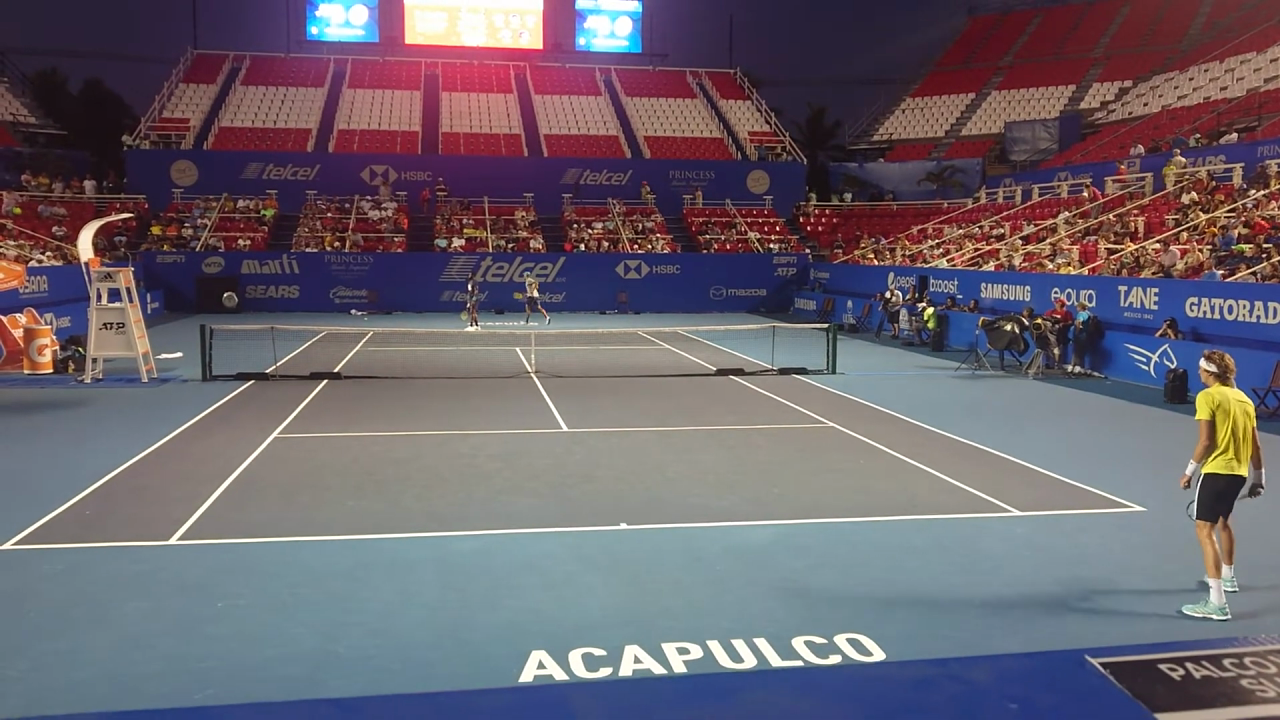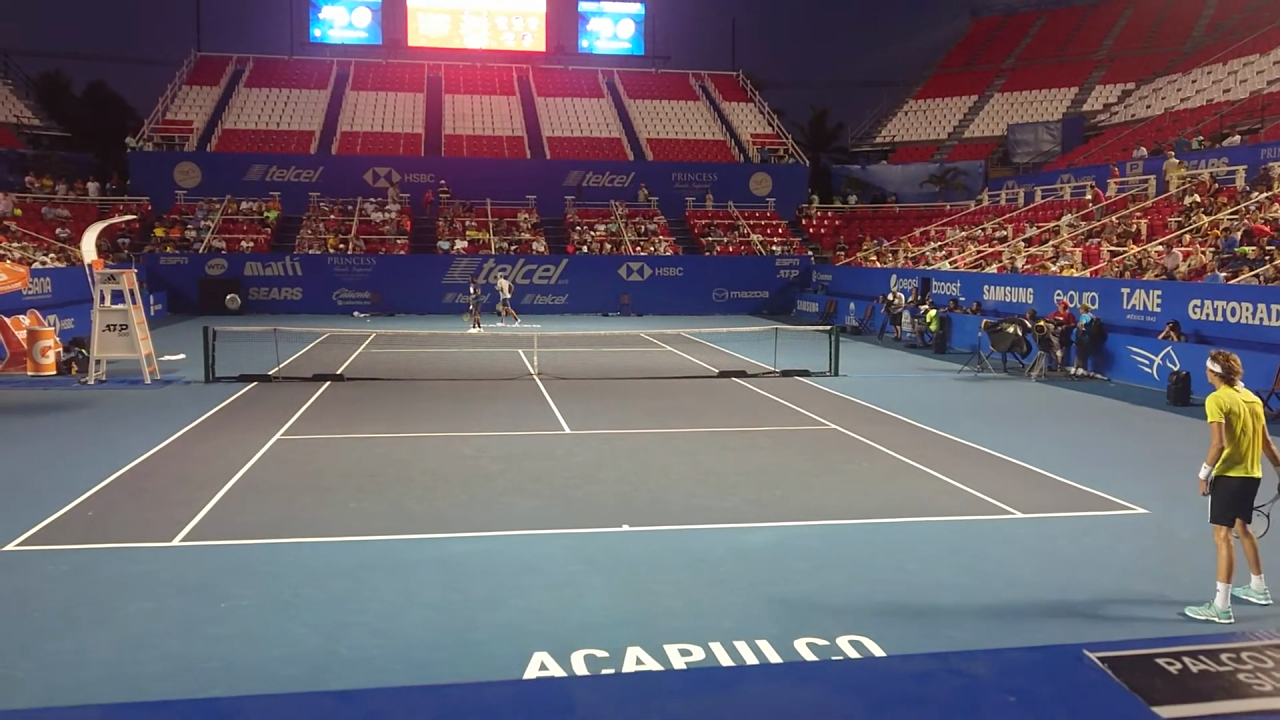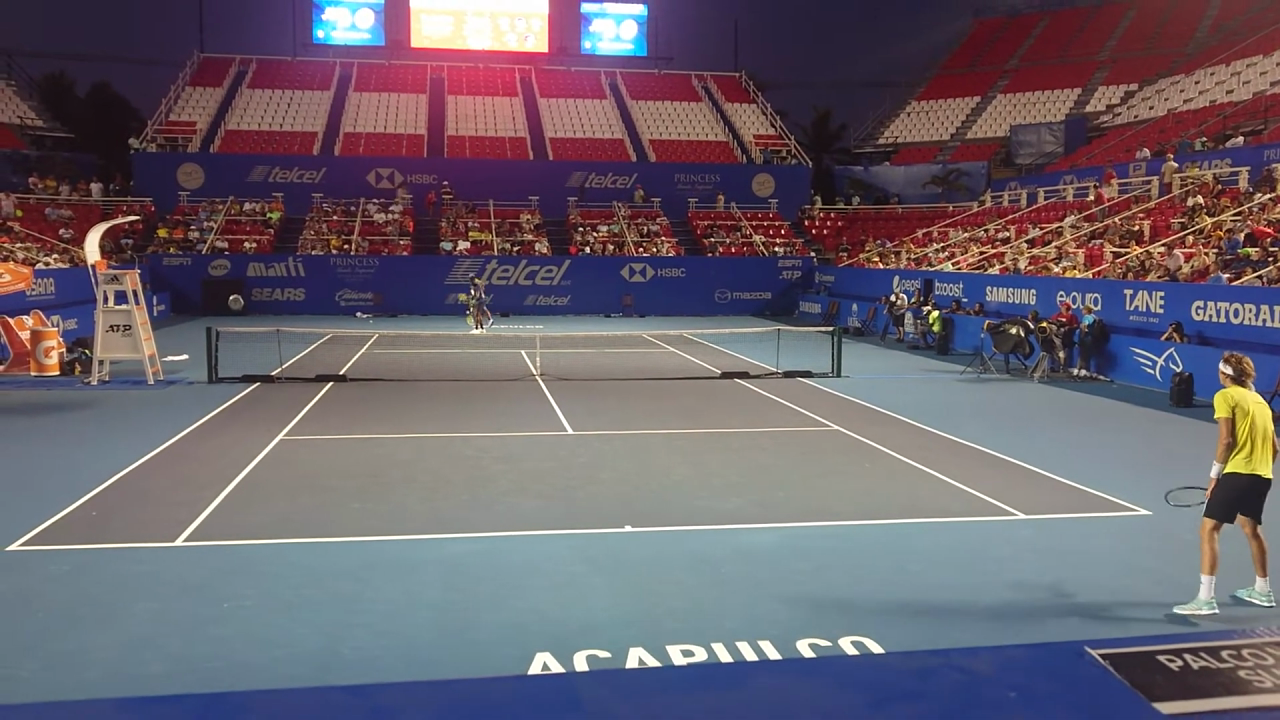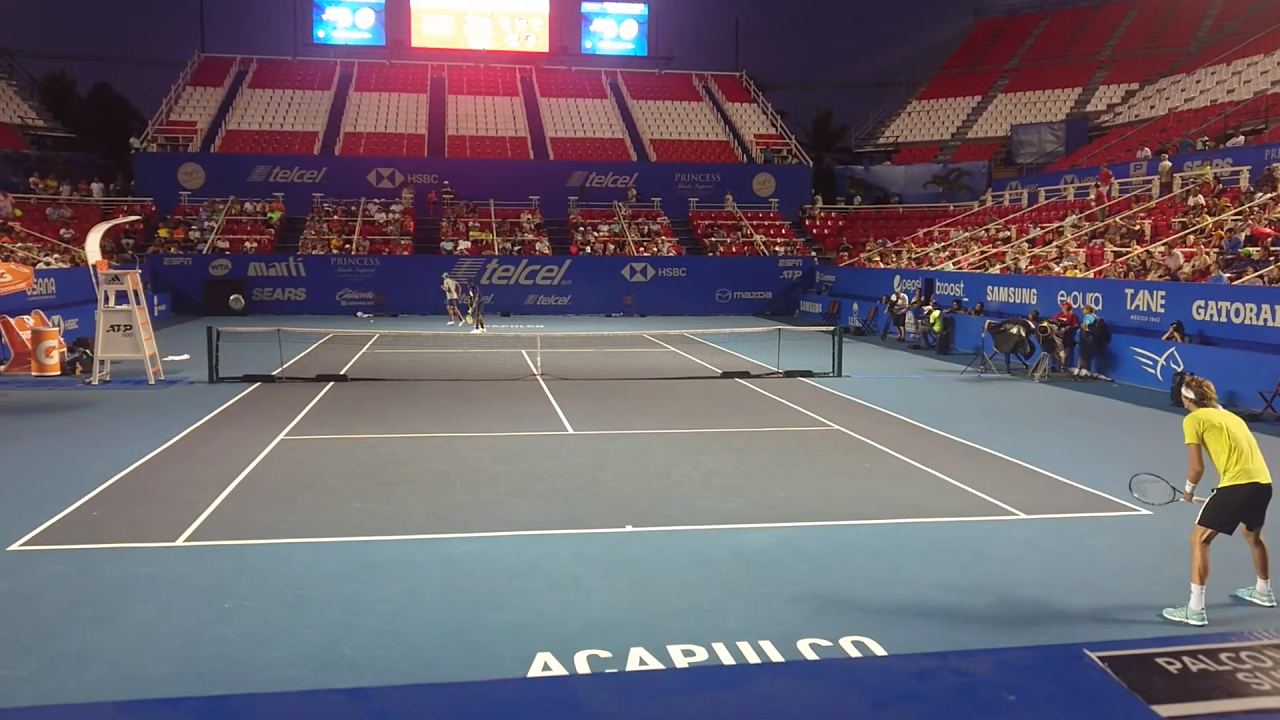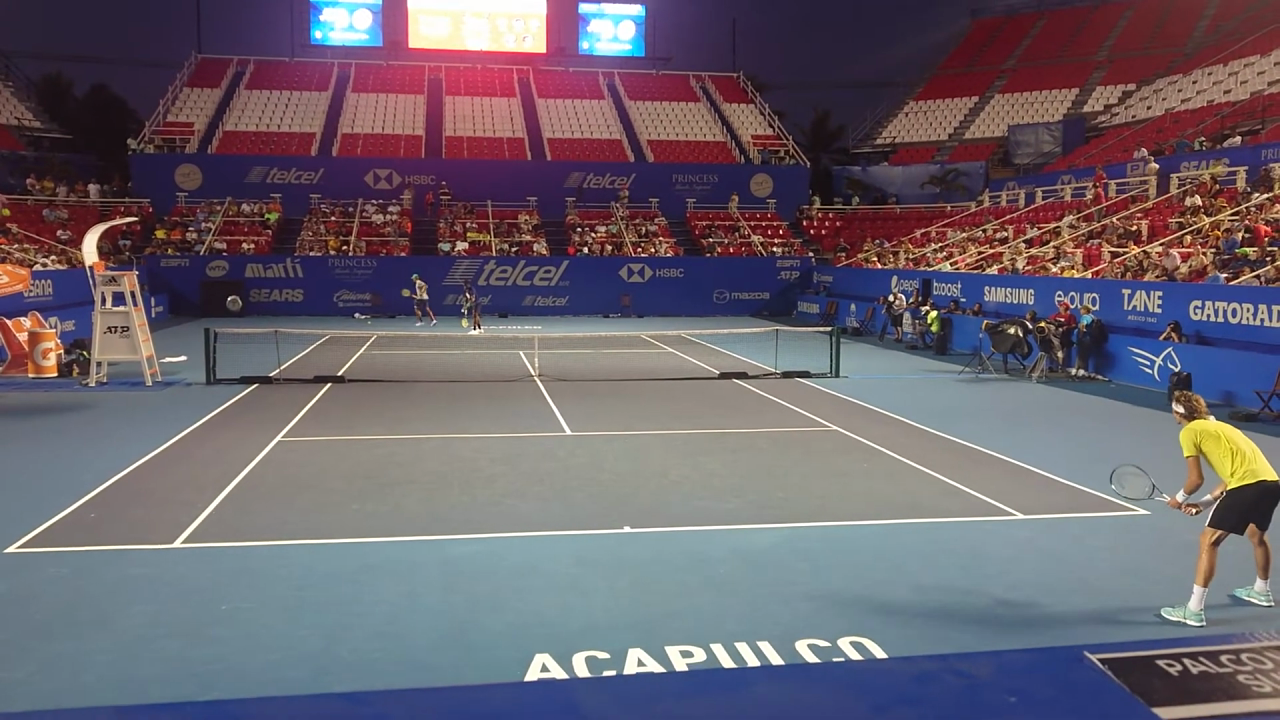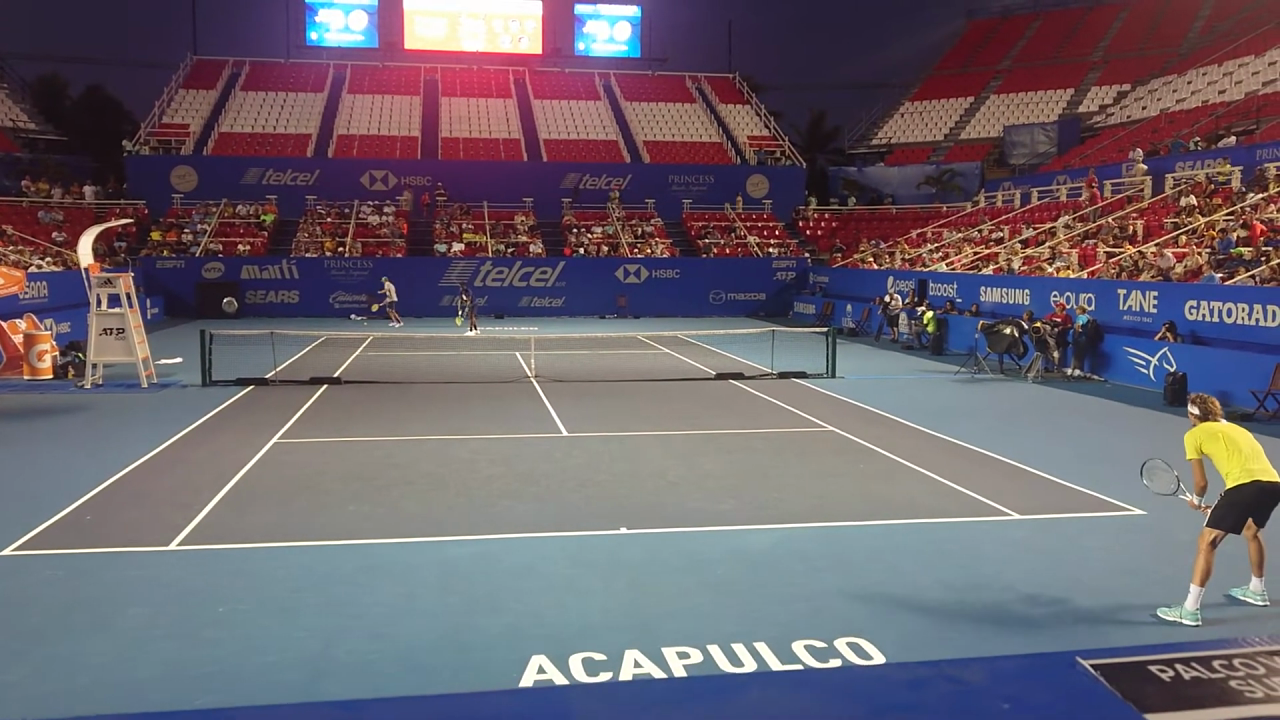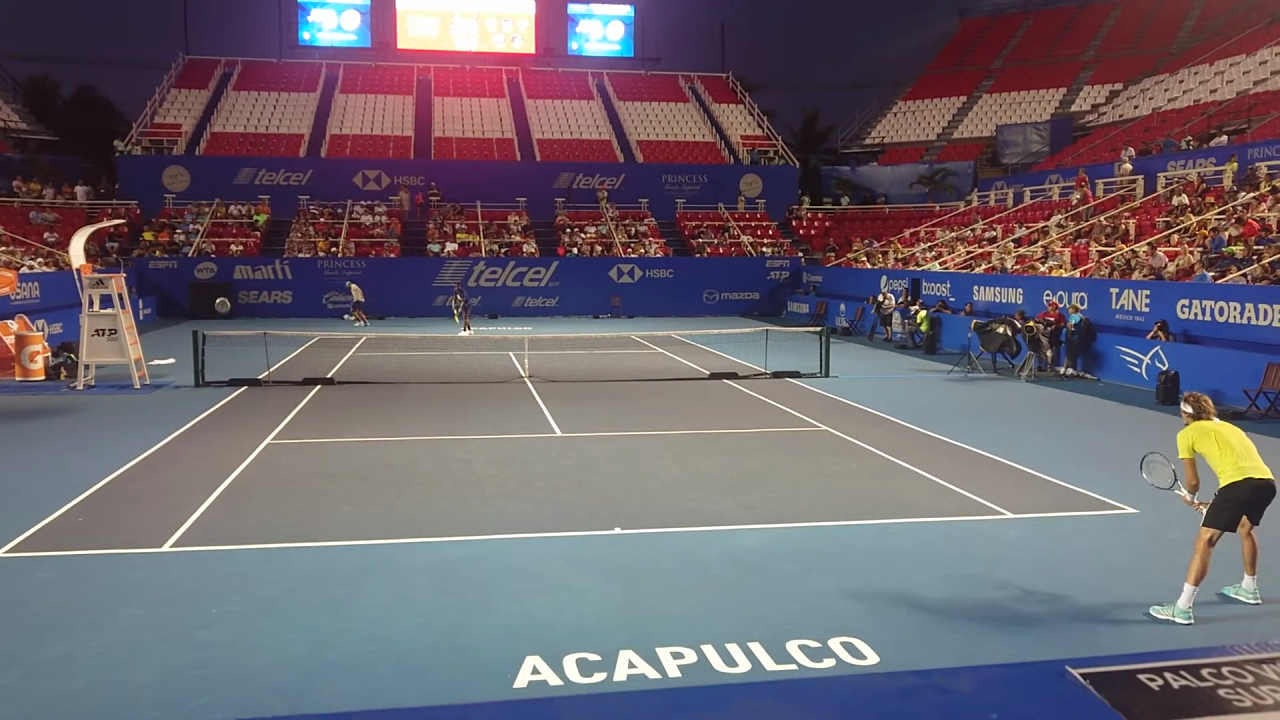
dt=0.4s
person 1, frame 1
left shoulder: (1208, 396)
right shoulder: (1244, 399)
left elbow: (1205, 442)
right elbow: (1255, 445)
left wrist: (1189, 471)
right wrist: (1258, 478)
left hip: (1216, 471)
right hip: (1239, 473)
left knee: (1205, 532)
right knee: (1223, 523)
left ankle: (1217, 603)
right ankle: (1227, 577)
person 1, frame 2
left shoulder: (1217, 399)
right shoulder: (1252, 398)
left elbow: (1218, 444)
left wrist: (1204, 474)
left hip: (1229, 475)
right hip: (1253, 475)
left knee: (1223, 536)
right knee: (1242, 528)
left ankle: (1221, 606)
person 1, frame 3
left shoulder: (1225, 396)
left elbow: (1226, 440)
left wrist: (1214, 475)
left hip: (1238, 473)
left knee: (1209, 530)
right knee: (1250, 529)
left ankle: (1205, 598)
person 1, frame 4
left shoulder: (1193, 419)
right shoulder: (1229, 416)
left elbow: (1197, 467)
left wrist: (1189, 490)
right wrist: (1218, 500)
left hip: (1238, 484)
right hip: (1263, 483)
left knee: (1199, 538)
right knee: (1253, 535)
left ankle: (1196, 609)
right ankle: (1264, 591)
person 1, frame 5
left shoulder: (1189, 432)
right shoulder: (1220, 427)
left elbow: (1196, 479)
left wrist: (1179, 499)
right wrist: (1202, 504)
left hip: (1248, 486)
left knee: (1208, 541)
right knee: (1256, 535)
left ankle: (1194, 610)
person 1, frame 6
left shoulder: (1194, 435)
right shoulder: (1236, 429)
left elbow: (1201, 482)
left wrist: (1197, 501)
right wrist: (1222, 507)
left hip: (1245, 486)
left knee: (1207, 542)
right knee: (1251, 531)
left ankle: (1190, 610)
right ankle: (1257, 590)
person 1, frame 7
left shoulder: (1186, 434)
right shoulder: (1228, 427)
left elbow: (1193, 481)
left wrist: (1191, 498)
right wrist: (1217, 505)
left hip: (1239, 484)
right hip: (1266, 482)
left knee: (1204, 542)
right knee: (1245, 528)
left ankle: (1182, 608)
right ankle: (1249, 588)
